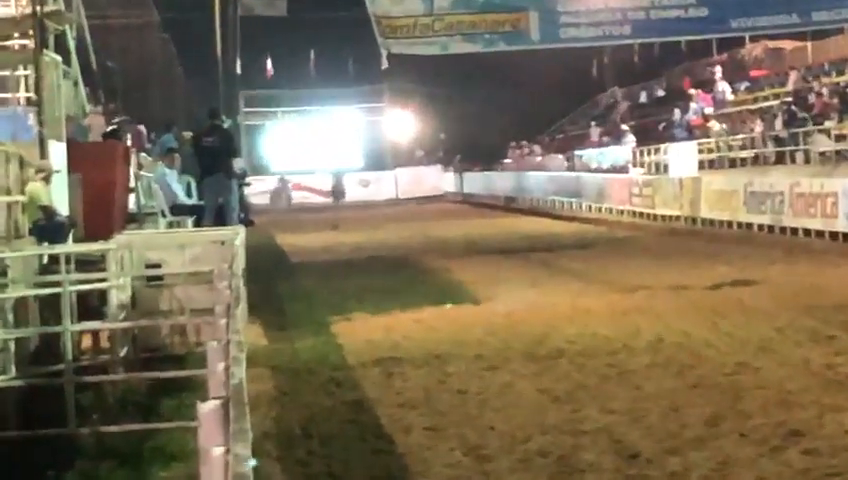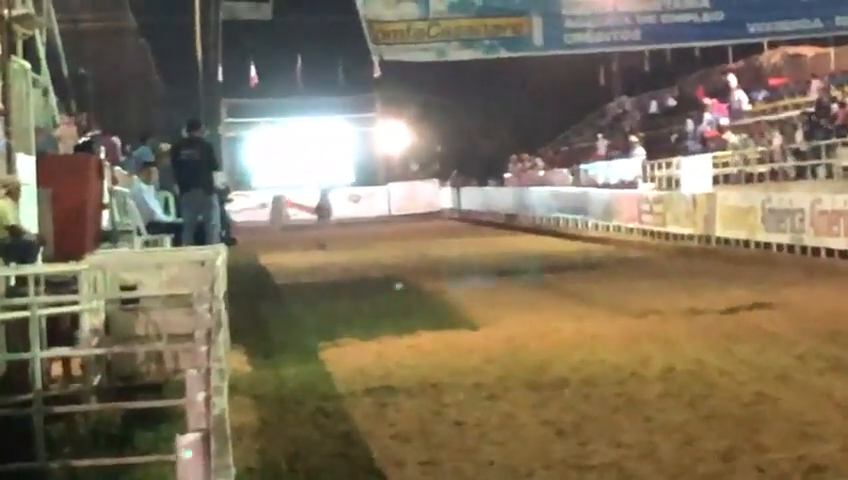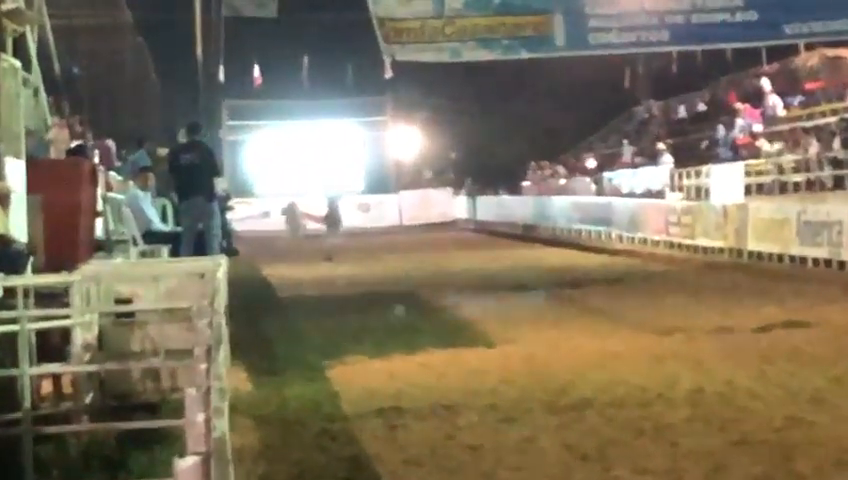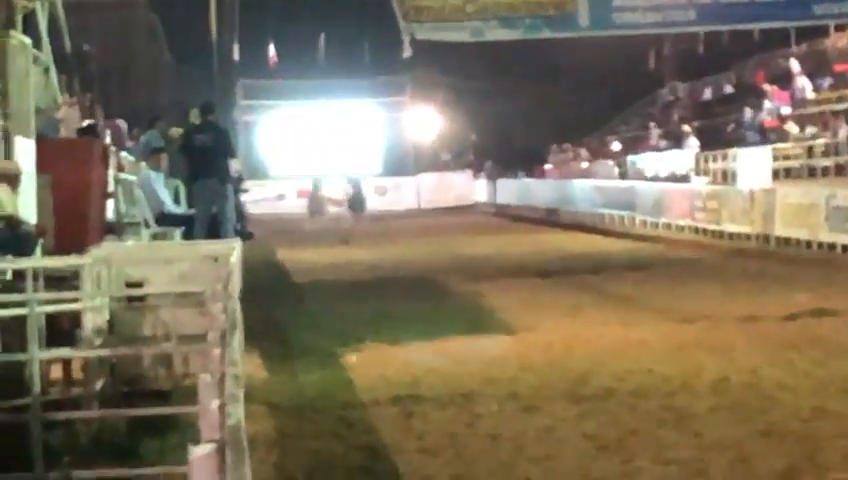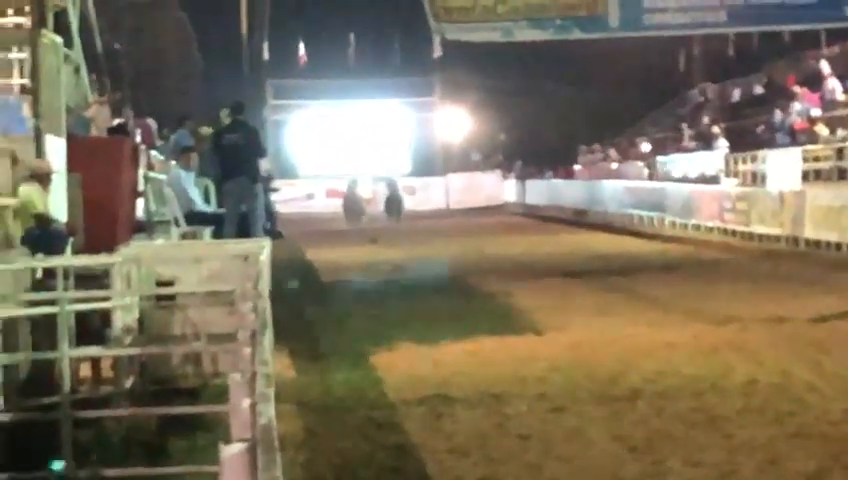
dt=0.5s
person 1, frame 1
left shoulder: (199, 135)
right shoulder: (225, 133)
left elbow: (196, 154)
right elbow: (233, 153)
left hip: (207, 175)
right hip: (225, 174)
left knee: (209, 208)
right knee: (231, 207)
person 1, frame 2
left shoulder: (177, 147)
right shoulder: (205, 145)
left elbow: (174, 169)
right elbow: (215, 167)
left hip: (186, 191)
right hip: (205, 189)
left knee: (188, 226)
right knee: (212, 225)
person 1, frame 3
left shoulder: (175, 152)
right shoulder: (206, 149)
left elbow: (172, 174)
right elbow: (216, 173)
left hip: (185, 198)
right hip: (206, 197)
left knee: (187, 235)
right knee: (212, 235)
person 1, frame 4
left shoulder: (189, 133)
right shoulder: (220, 131)
left elbow: (185, 155)
right elbow: (230, 154)
left hip: (198, 180)
right hip: (220, 179)
left knee: (200, 219)
right knee: (226, 218)
person 1, frame 5
left shoulder: (220, 132)
right shoulder: (251, 130)
left elbow: (216, 154)
right elbow: (260, 153)
left hip: (228, 179)
right hip: (250, 177)
left knee: (230, 217)
right knee: (256, 217)
